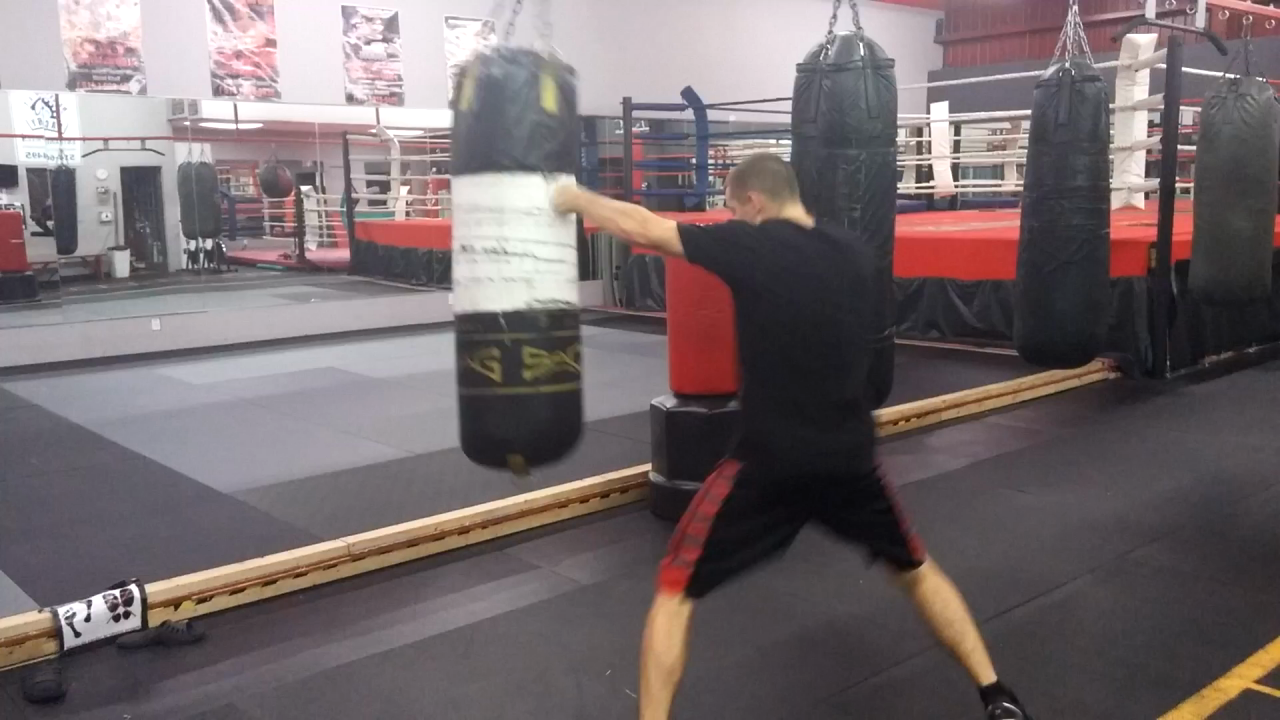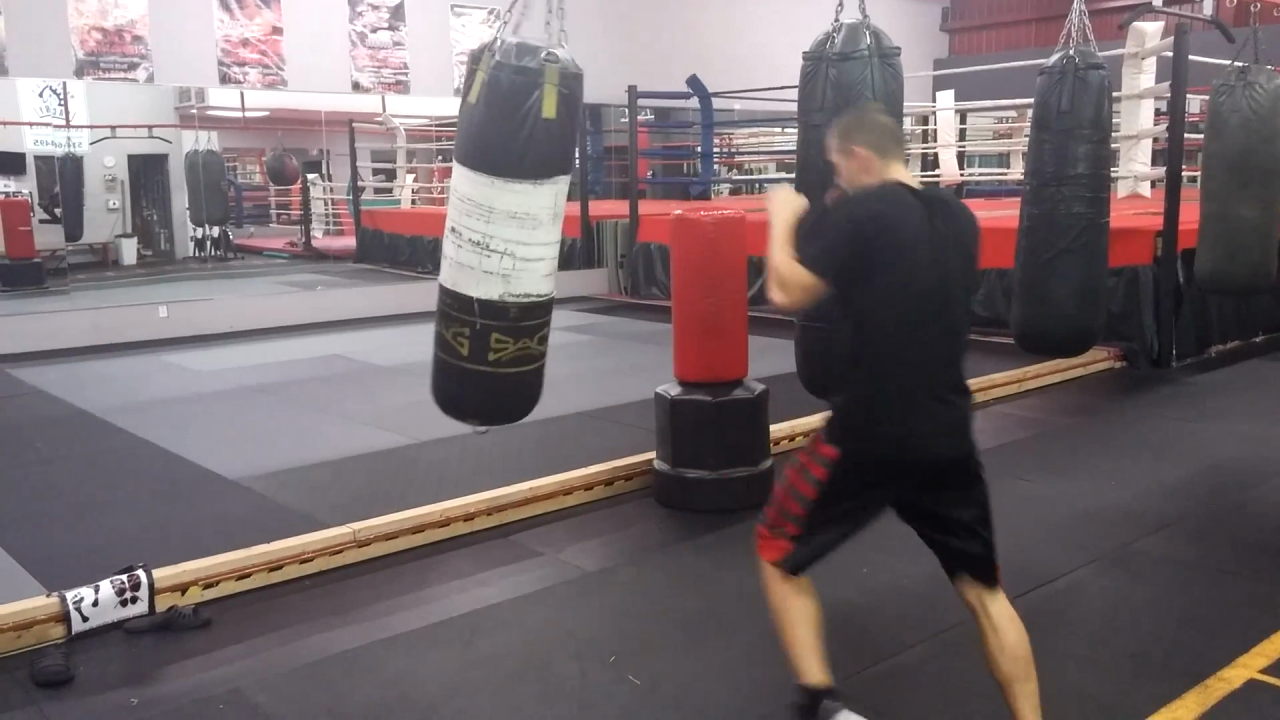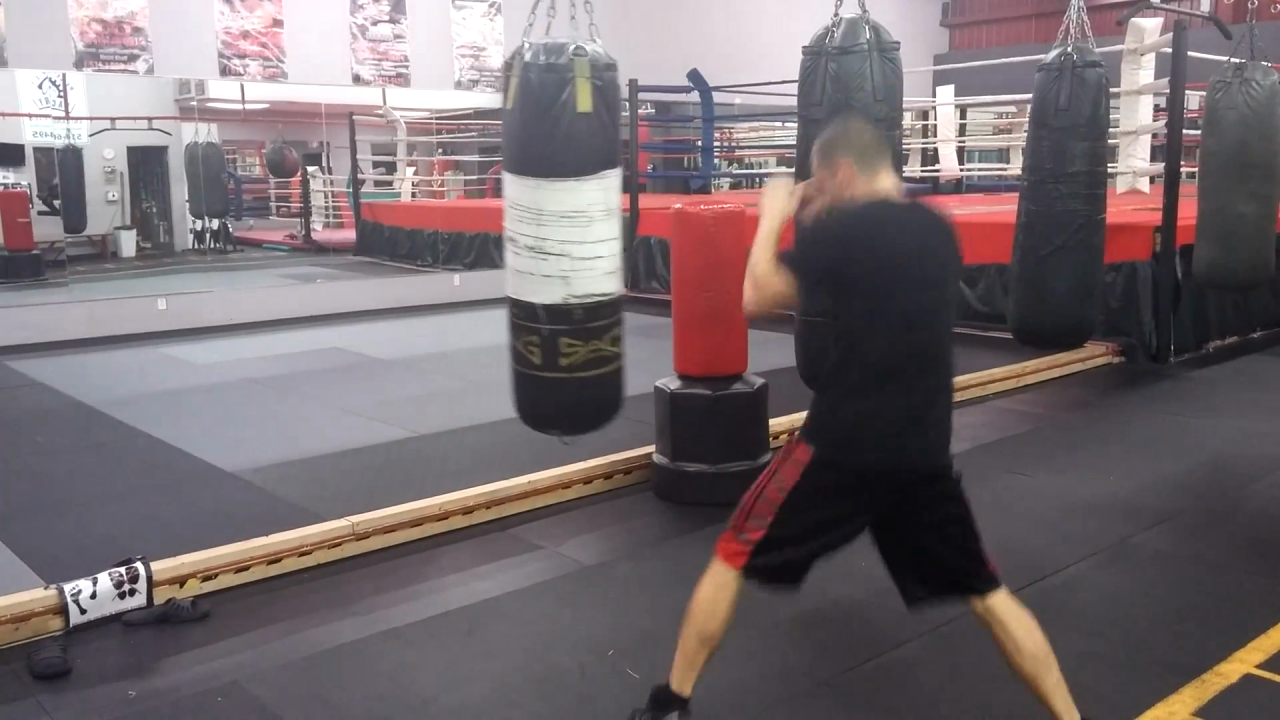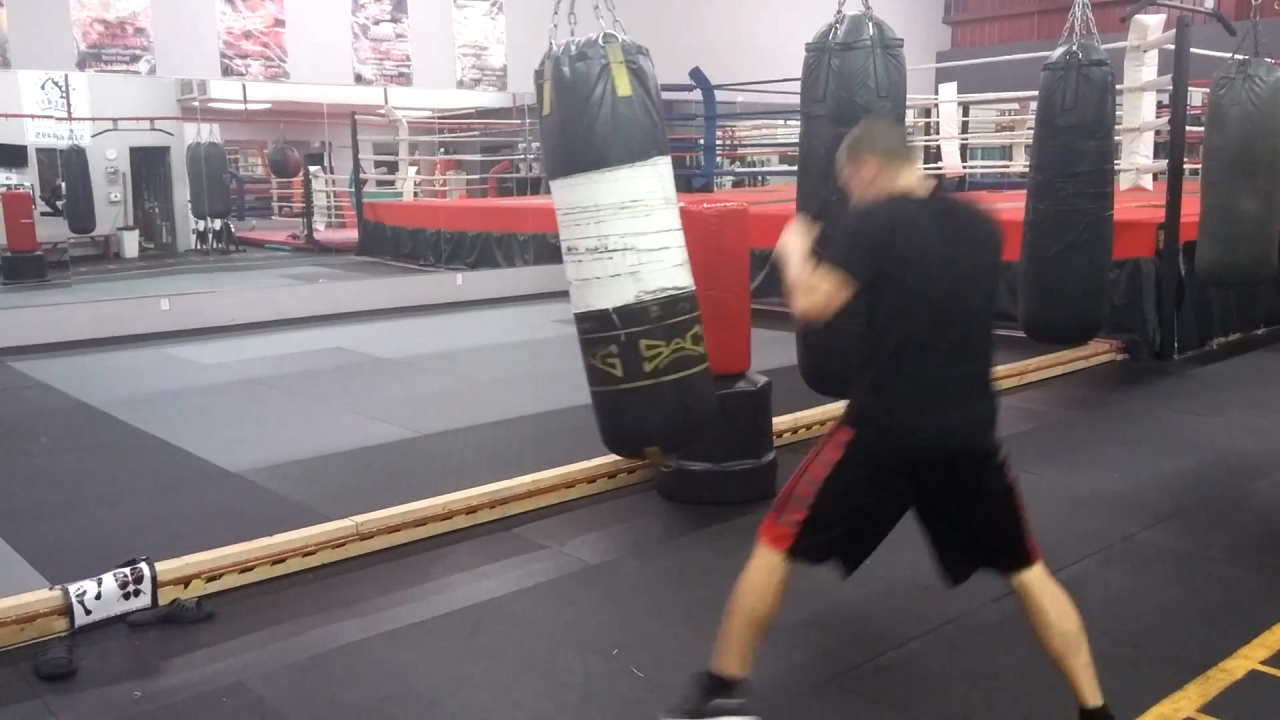
dt=0.4s
person 1, frame 1
left shoulder: (747, 244)
right shoulder: (851, 252)
left elbow: (643, 229)
left wrist: (576, 198)
left hip: (767, 461)
right hip: (848, 454)
left knee: (672, 589)
right knee: (912, 571)
person 1, frame 2
left shoulder: (853, 215)
right shoulder: (960, 220)
left elbow: (787, 294)
left wrist: (783, 219)
left hip: (865, 434)
right hip: (948, 436)
left knee: (778, 552)
right knee: (982, 588)
person 1, frame 3
left shoulder: (840, 229)
right shoulder: (938, 231)
left elbow: (760, 297)
left wrist: (771, 217)
left hip: (842, 446)
right hip: (924, 453)
left knee: (729, 558)
right knee: (987, 595)
person 1, frame 4
left shoulder: (873, 223)
right shoulder: (980, 227)
left elbow: (812, 305)
left wrist: (795, 249)
left hip: (883, 431)
right hip: (967, 433)
left knee: (775, 542)
right knee: (1026, 572)
